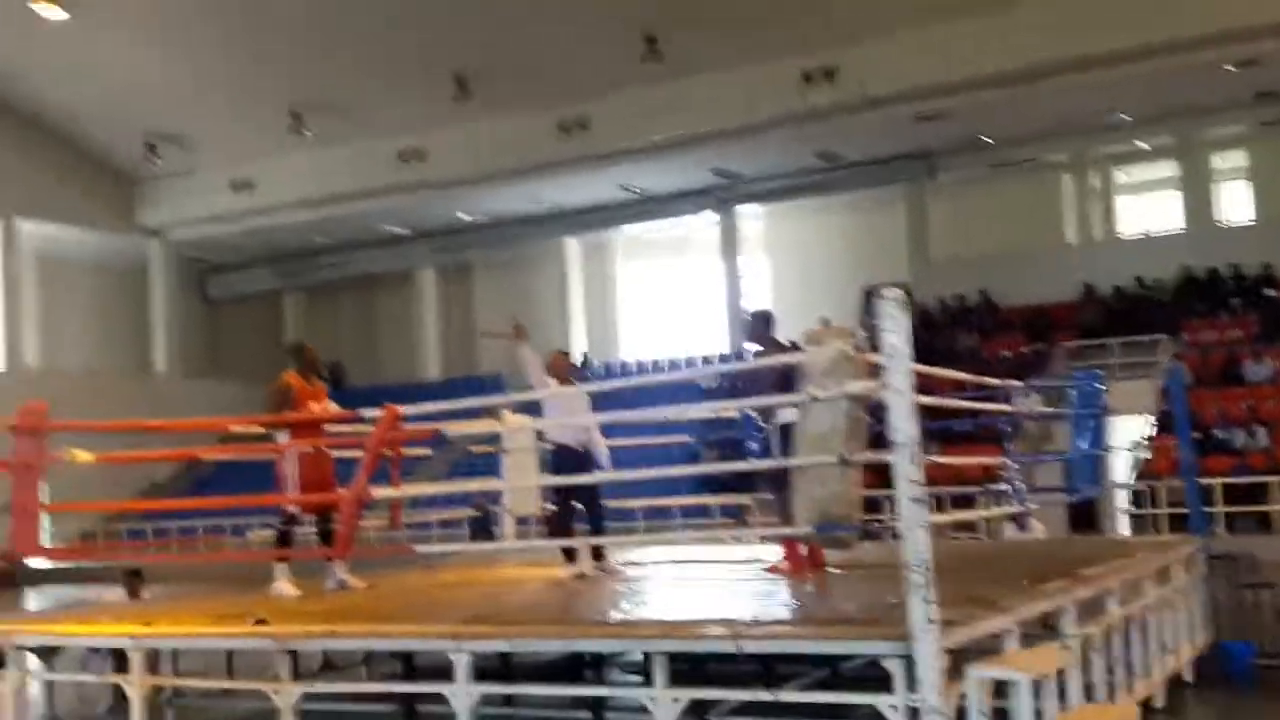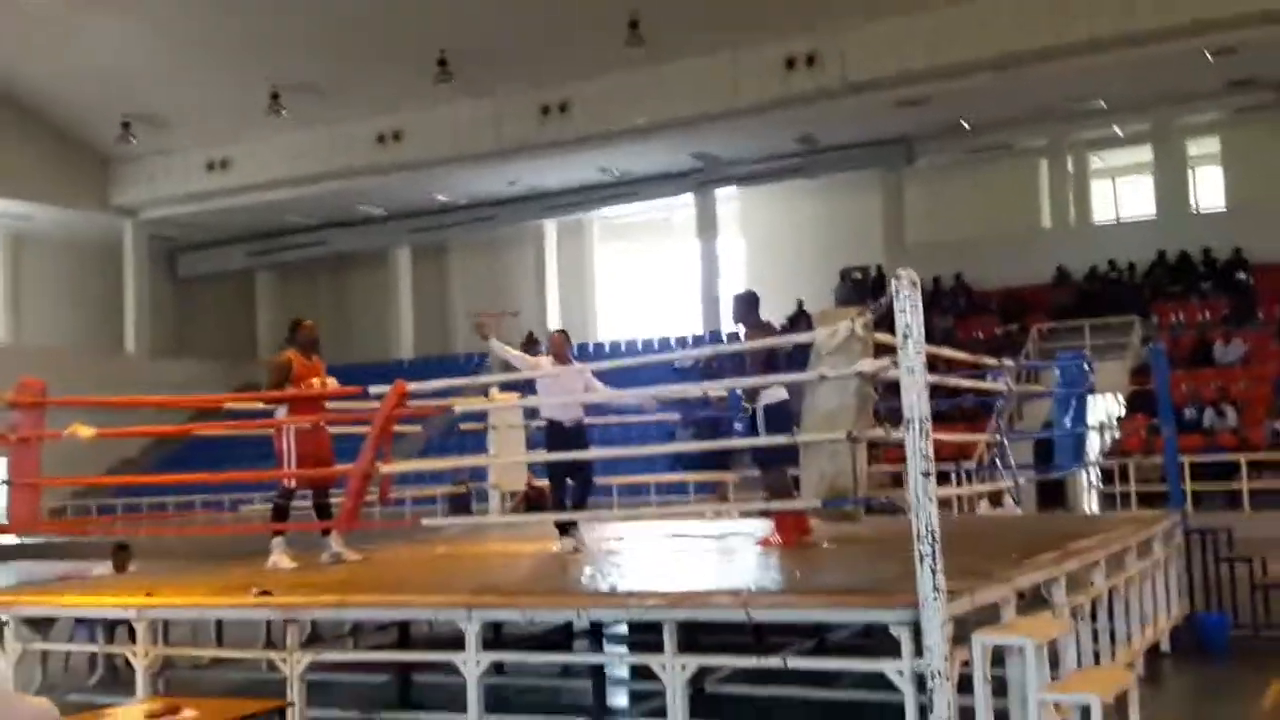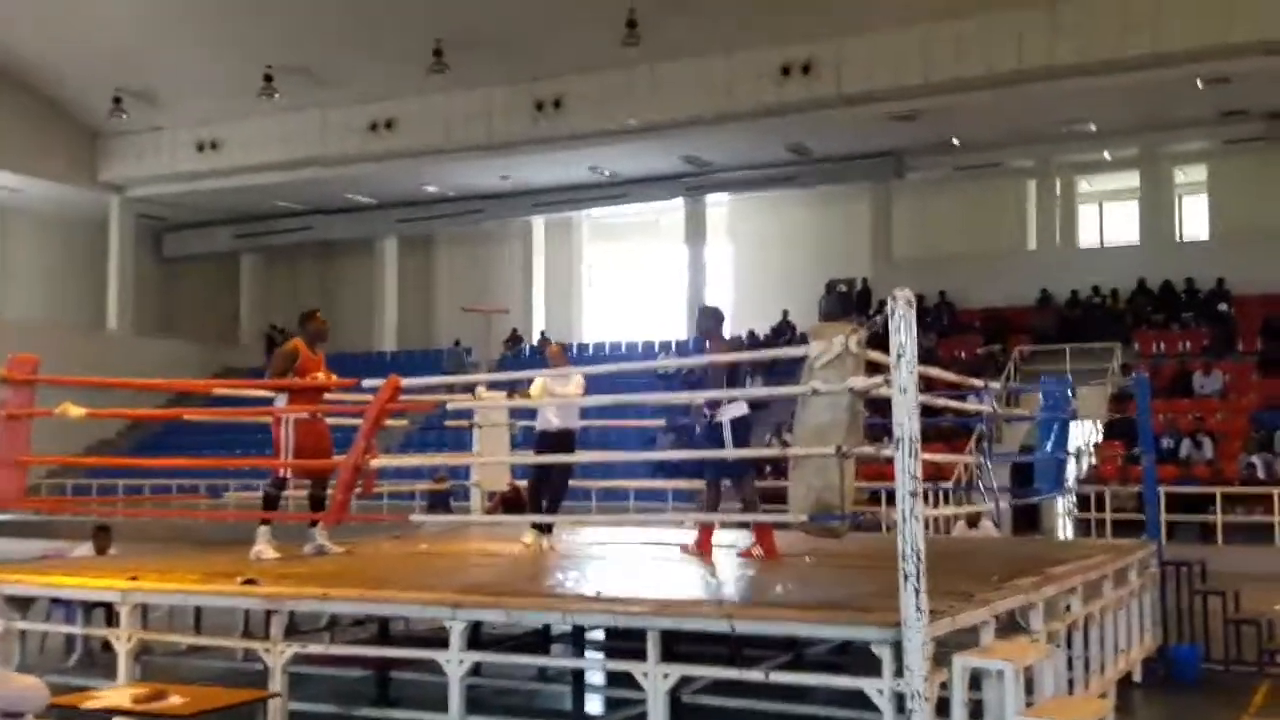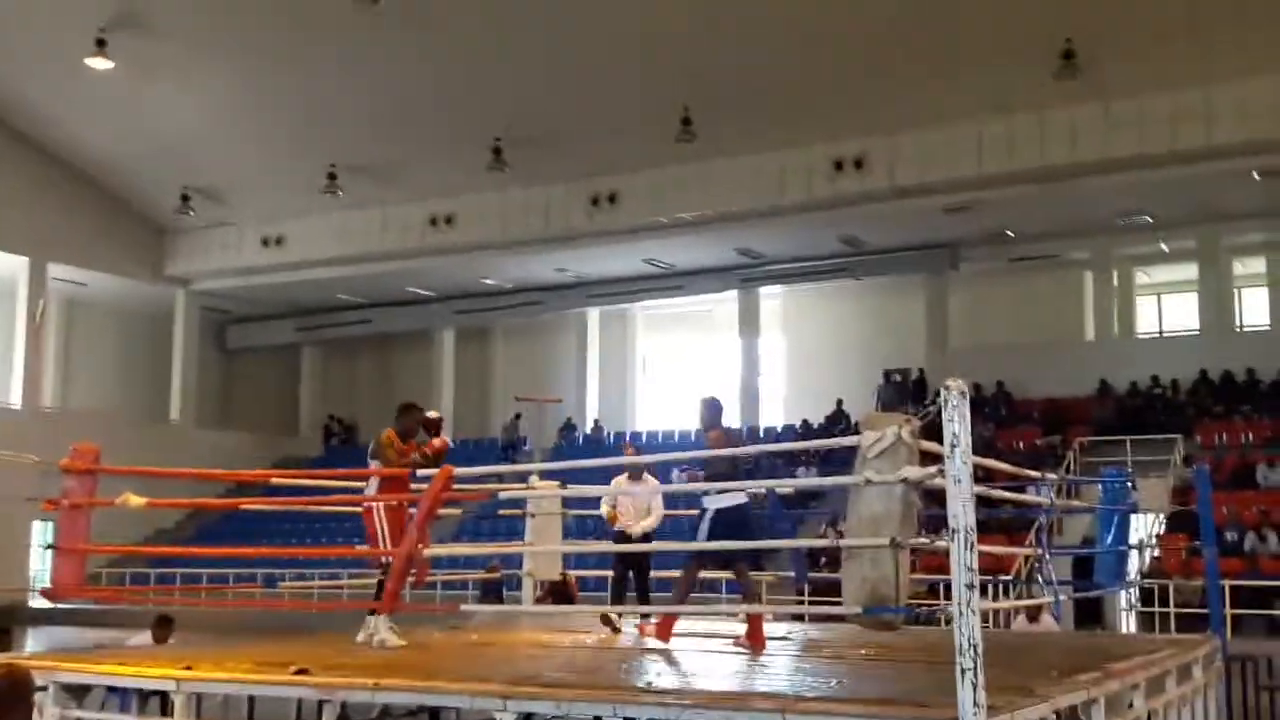
dt=0.7s
person 1, frame 1
left shoulder: (320, 385)
right shoulder: (286, 384)
left wrist: (331, 414)
right wrist: (299, 416)
left hip: (319, 449)
right hip: (295, 450)
left knee: (326, 510)
right knee: (291, 512)
left ankle: (336, 571)
right ankle: (281, 576)
person 1, frame 2
left shoulder: (319, 361)
right shoulder: (285, 360)
right elbow: (268, 395)
left wrist: (331, 388)
right wrist: (298, 391)
left hip: (316, 425)
right hip: (293, 427)
left knee: (323, 485)
right knee: (289, 485)
left ankle: (333, 545)
right ankle: (277, 549)
person 1, frame 3
left shoulder: (319, 353)
right shoulder: (292, 349)
right elbow: (271, 381)
left wrist: (328, 384)
right wrist: (305, 382)
left hip: (314, 417)
right hip: (292, 417)
left knee: (322, 474)
right knee: (282, 475)
left ankle: (318, 537)
right ankle: (263, 539)
person 1, frame 4
left shoulder: (411, 443)
right shoulder: (385, 439)
left elbow: (429, 464)
right elbow: (392, 468)
left wrist: (435, 447)
right wrist: (424, 454)
left hip: (398, 506)
right hip: (379, 506)
right knee: (390, 562)
left ankle: (370, 625)
right ankle: (382, 628)
person 2, frame 1
left shoulder: (768, 355)
right shoulder: (786, 351)
left elbow: (766, 388)
left wrist: (763, 417)
left hip: (780, 418)
right hip: (792, 417)
left knee: (781, 484)
right knee: (786, 483)
person 2, frame 2
left shoulder: (753, 333)
right shoulder: (768, 329)
left elbow: (755, 371)
left wrist: (748, 403)
left hip: (765, 402)
right hip: (778, 398)
left knee: (770, 467)
right knee: (778, 462)
person 2, frame 3
left shoulder: (717, 348)
right shoulder: (721, 347)
left elbow: (719, 387)
left wrist: (707, 416)
left hip: (728, 418)
right hip: (727, 416)
left knee: (740, 481)
right knee: (712, 478)
left ankle: (765, 542)
right ankle: (703, 543)
person 2, frame 4
left shoulder: (714, 436)
right shoulder: (727, 435)
left elbow: (721, 471)
left wrist: (697, 477)
right wrist: (700, 475)
left hip: (720, 507)
right hip: (736, 505)
left knee: (691, 566)
right knee: (739, 568)
left ankle: (663, 628)
right ankle: (755, 635)
person 3, frame 1
left shoulder: (582, 394)
right shoulder: (547, 388)
left elbow: (592, 429)
right elbow: (532, 368)
left wrist: (604, 460)
right wrist: (521, 343)
left hip: (583, 454)
right hip: (562, 455)
left knee: (595, 506)
right knee: (563, 510)
left ankle: (599, 558)
right ankle: (571, 561)
person 3, frame 2
left shoulder: (580, 371)
right shoulder: (540, 366)
left elbow: (603, 392)
right elbow: (515, 357)
left wrist: (638, 400)
right wrist: (490, 339)
left hip: (577, 428)
right hip: (556, 429)
left knee: (584, 480)
right knee: (558, 484)
left ankle: (572, 526)
right ankle: (565, 534)
person 3, frame 3
left shoulder: (576, 379)
right shoulder: (541, 379)
left elbow: (573, 395)
right elbow: (531, 397)
left wrist: (551, 389)
right wrist: (529, 396)
left hip: (565, 435)
right hip: (544, 434)
left knee: (557, 485)
right knee: (536, 482)
left ankle: (545, 531)
right ankle: (535, 528)
person 3, frame 4
left shoulder: (652, 484)
right shoulder: (617, 482)
left elbow: (657, 514)
right elbow: (605, 503)
left wrist: (640, 528)
right wrist: (608, 513)
left hip: (642, 535)
right hip: (621, 534)
left knee: (642, 578)
right knee: (619, 574)
left ankle: (645, 618)
right ankle: (614, 615)
